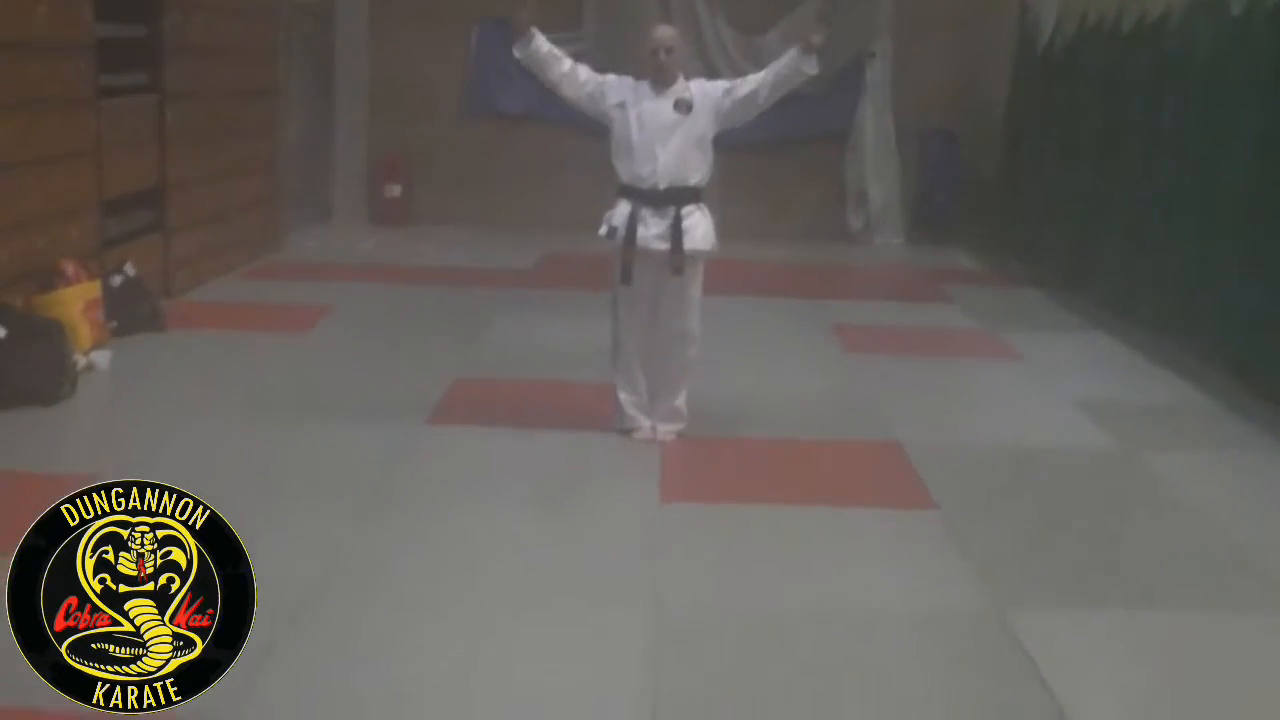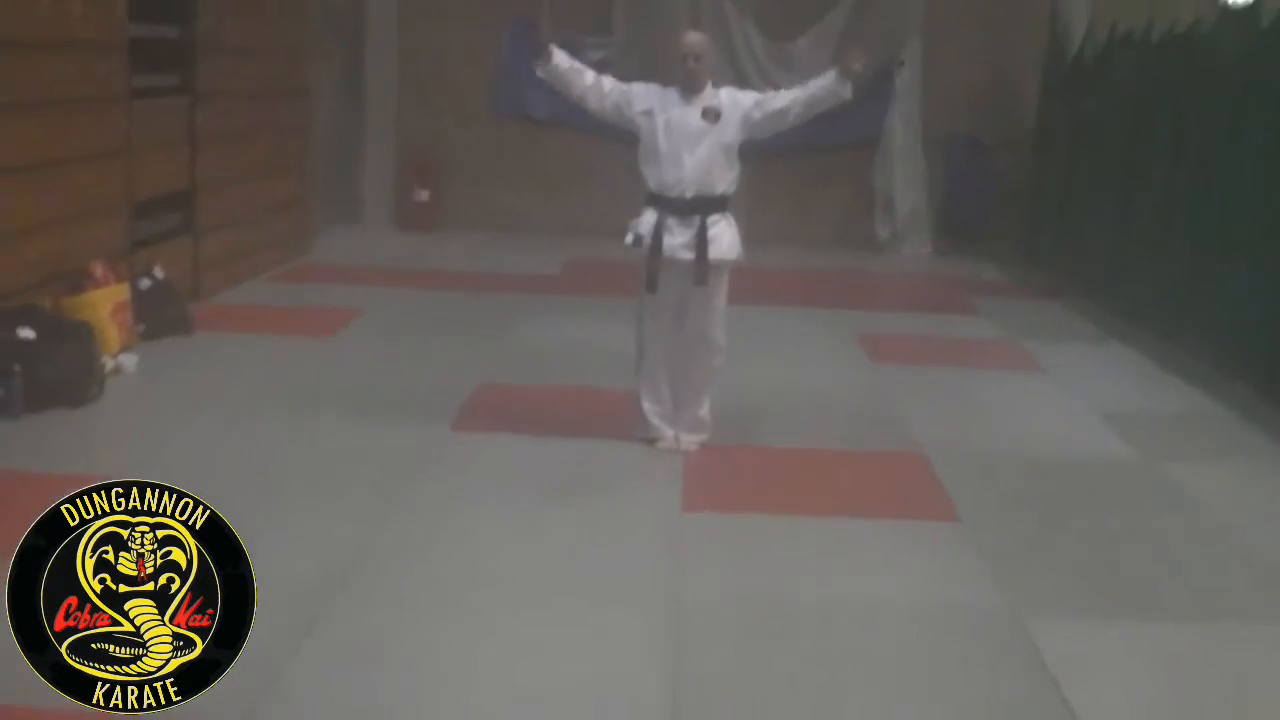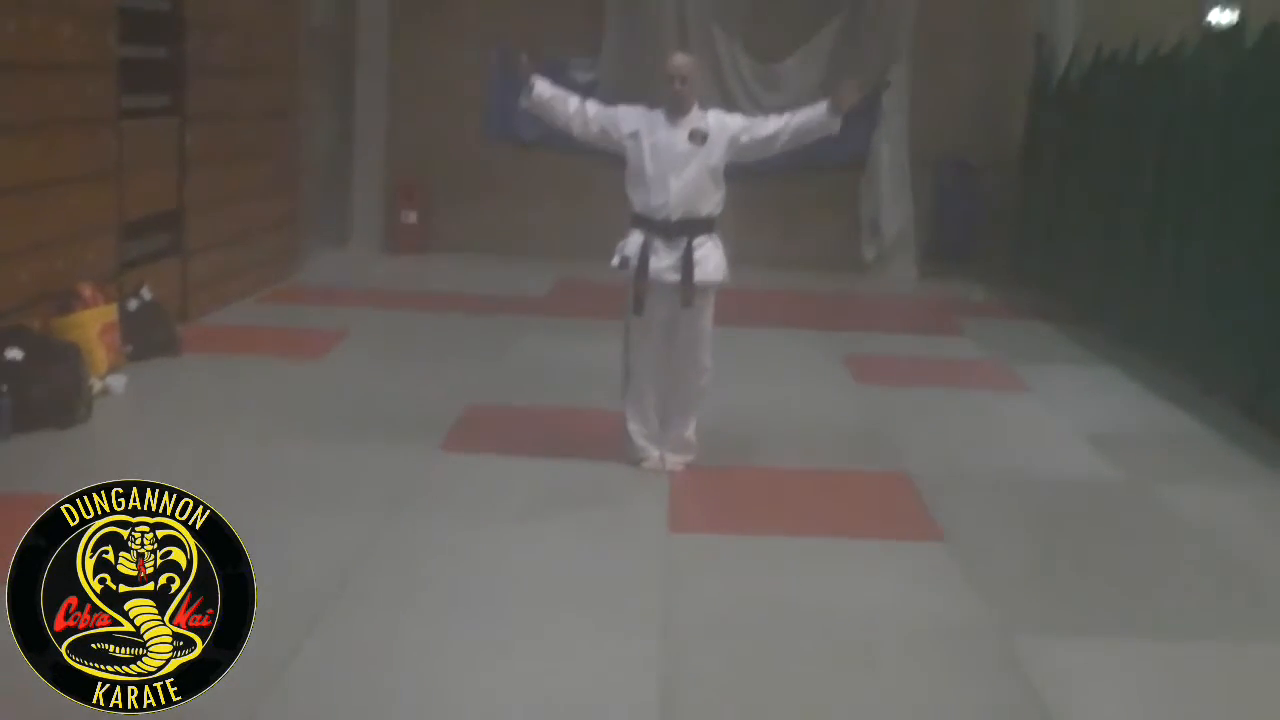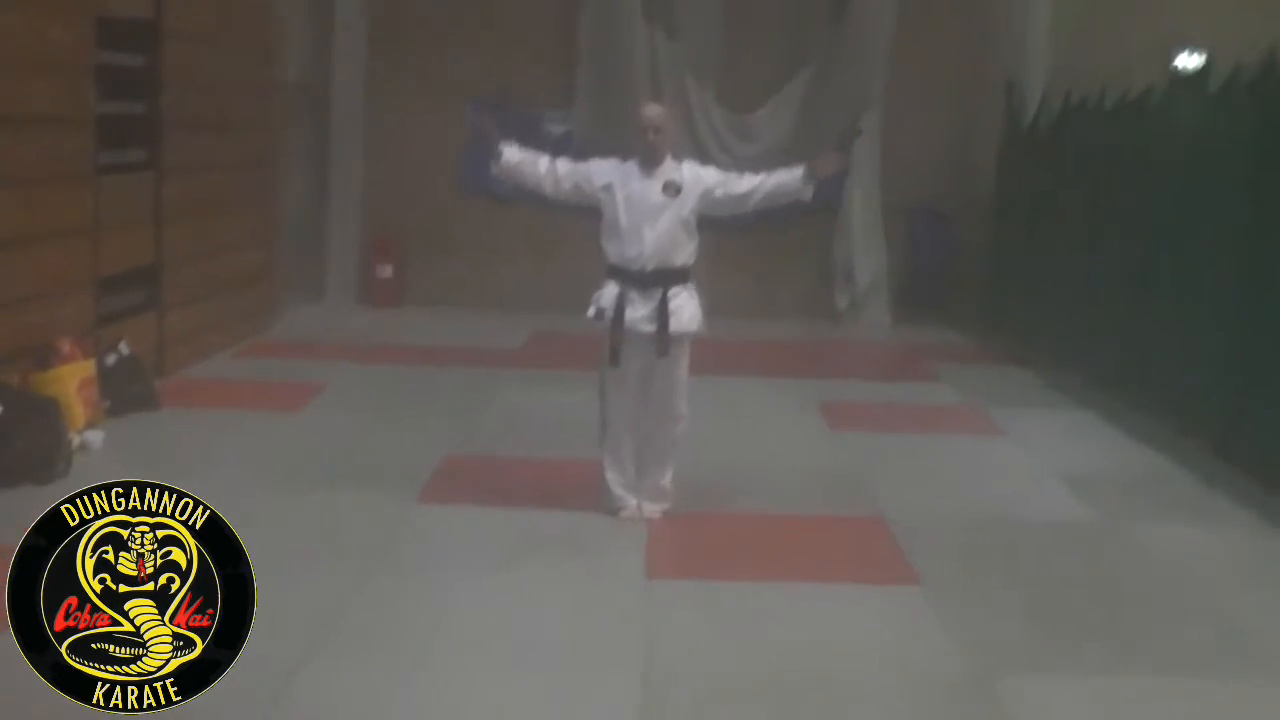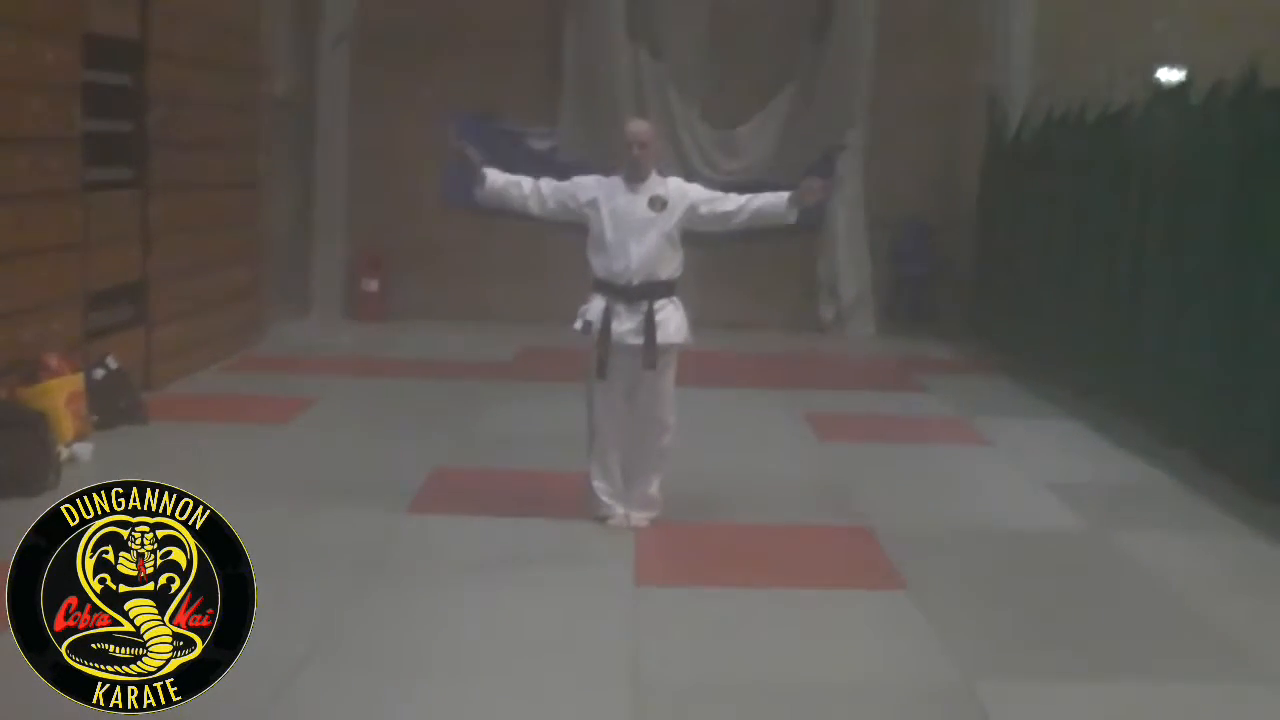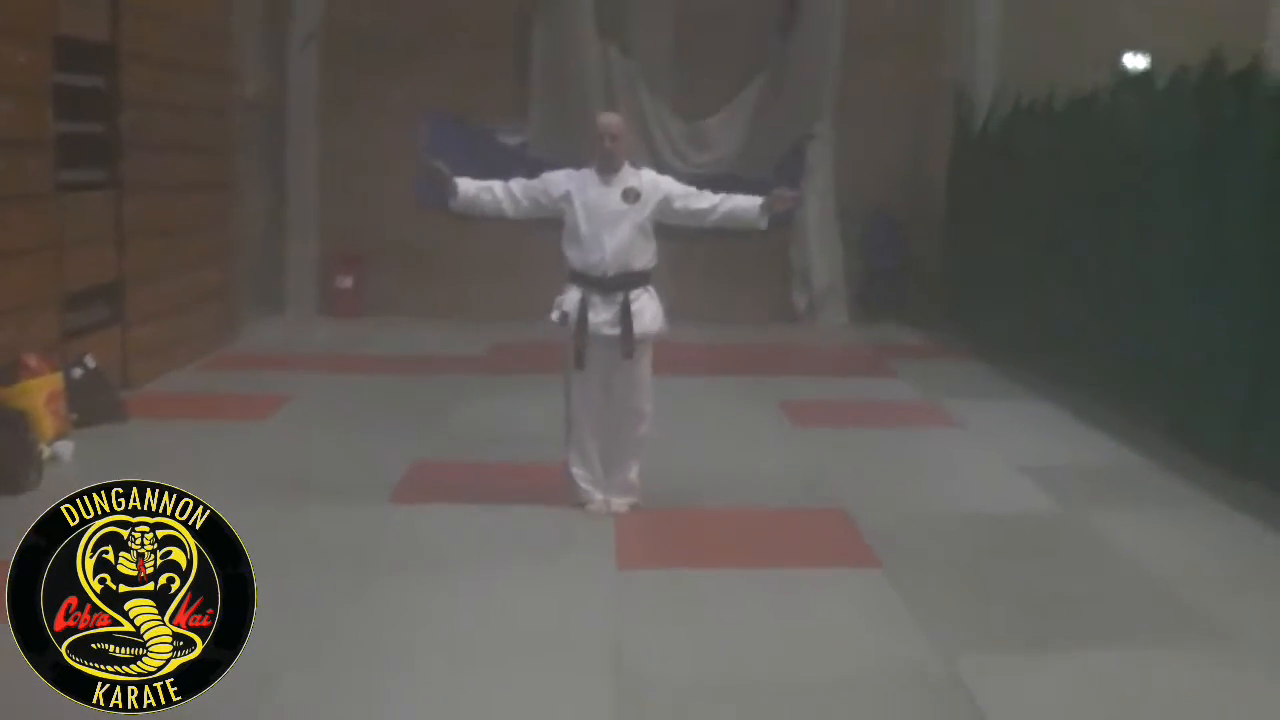
dt=0.1s
person 1, frame 1
left shoulder: (710, 97)
right shoulder: (617, 92)
left elbow: (762, 86)
right elbow: (566, 74)
left wrist: (803, 53)
right wrist: (527, 36)
left hip: (684, 223)
right hip: (634, 221)
left knee: (679, 328)
right knee: (633, 325)
left ankle: (667, 414)
right ankle: (636, 414)
person 1, frame 2
left shoulder: (736, 105)
right shoulder: (646, 99)
left elbow: (790, 103)
right elbow: (591, 87)
left wrist: (841, 78)
right wrist: (548, 54)
left hip: (710, 233)
right hip: (662, 229)
left knee: (704, 336)
right knee: (658, 332)
left ankle: (691, 422)
right ankle: (661, 422)
person 1, frame 3
left shoulder: (723, 128)
right shoulder: (632, 121)
left elbow: (778, 129)
right elbow: (578, 113)
left wrist: (831, 111)
right wrist: (532, 86)
left hip: (696, 254)
right hip: (648, 251)
left knee: (691, 357)
right knee: (644, 353)
left ankle: (676, 443)
right ankle: (647, 443)
person 1, frame 4
left shoulder: (695, 178)
right shoulder: (606, 174)
left elbow: (752, 188)
right elbow: (551, 174)
left wrist: (806, 176)
right wrist: (501, 151)
left hip: (672, 304)
right hip: (624, 302)
left knee: (667, 405)
right knee: (621, 403)
left ankle: (653, 491)
right ankle: (624, 492)
person 1, frame 5
left shoulder: (679, 194)
right shoulder: (591, 190)
left elbow: (734, 207)
right elbow: (536, 194)
left wrist: (791, 201)
right wrist: (484, 177)
left hip: (658, 316)
right hip: (610, 315)
left knee: (653, 417)
right knee: (608, 414)
left ankle: (641, 501)
right ankle: (612, 501)
person 1, frame 6
left shoulder: (652, 185)
right shoulder: (565, 184)
left elbow: (707, 206)
right elbow: (510, 197)
left wrist: (763, 207)
right wrist: (456, 188)
left hip: (633, 307)
right hip: (586, 306)
left knee: (631, 404)
right knee: (586, 403)
left ankle: (621, 486)
right ankle: (592, 487)
